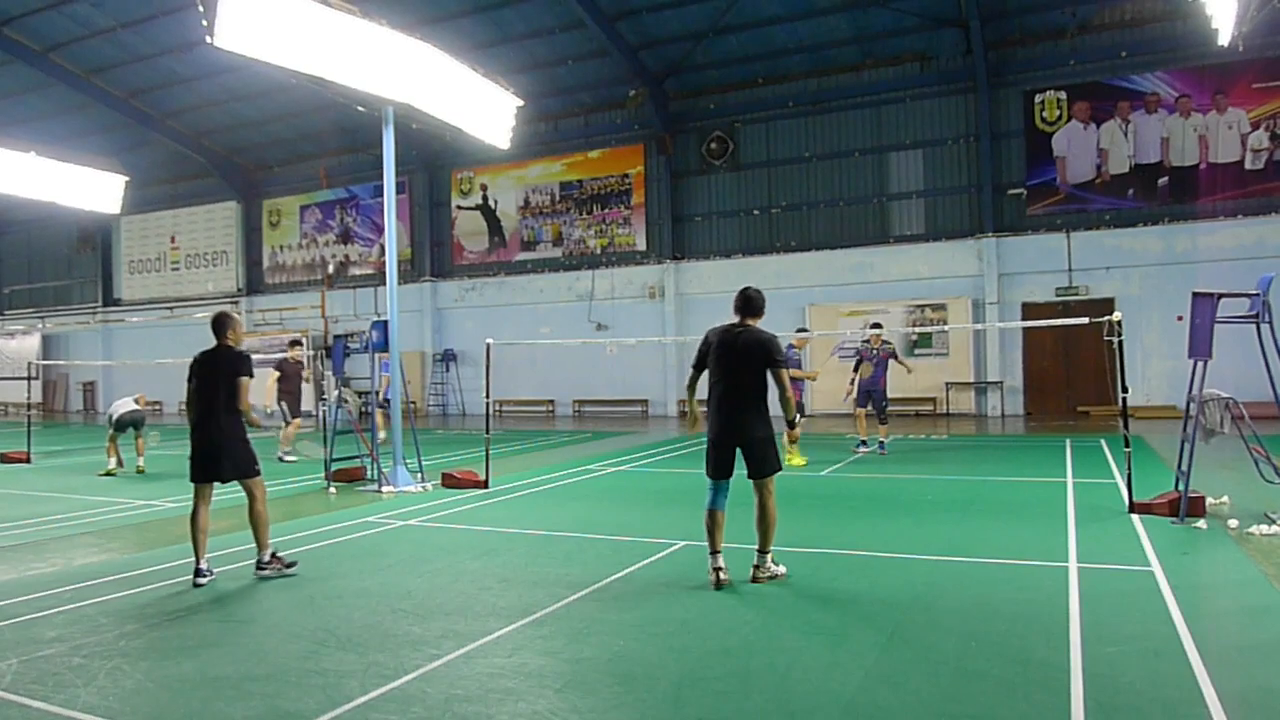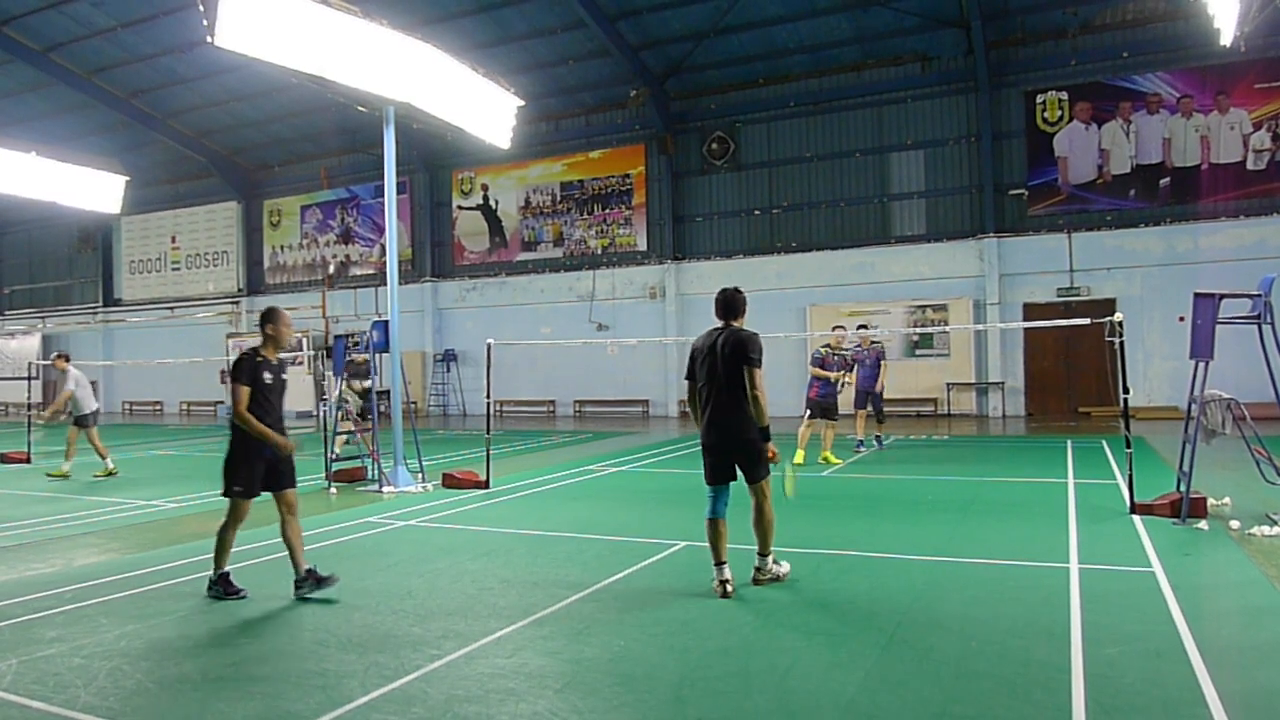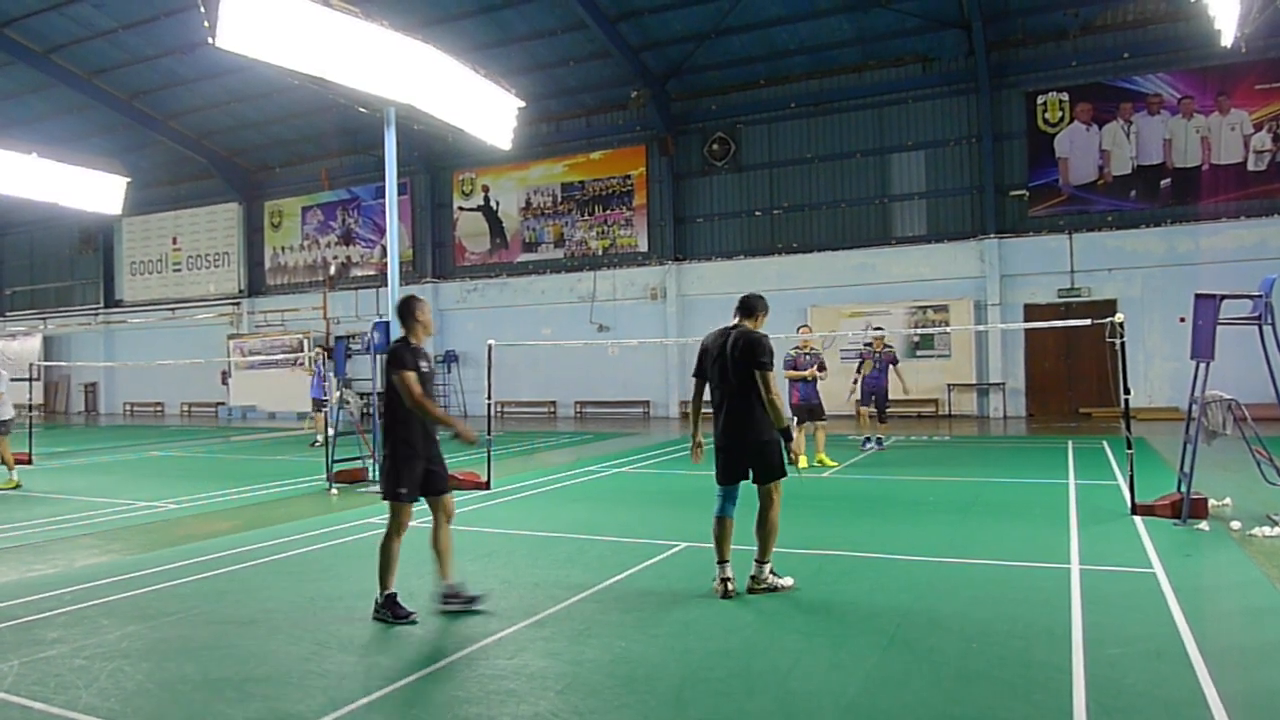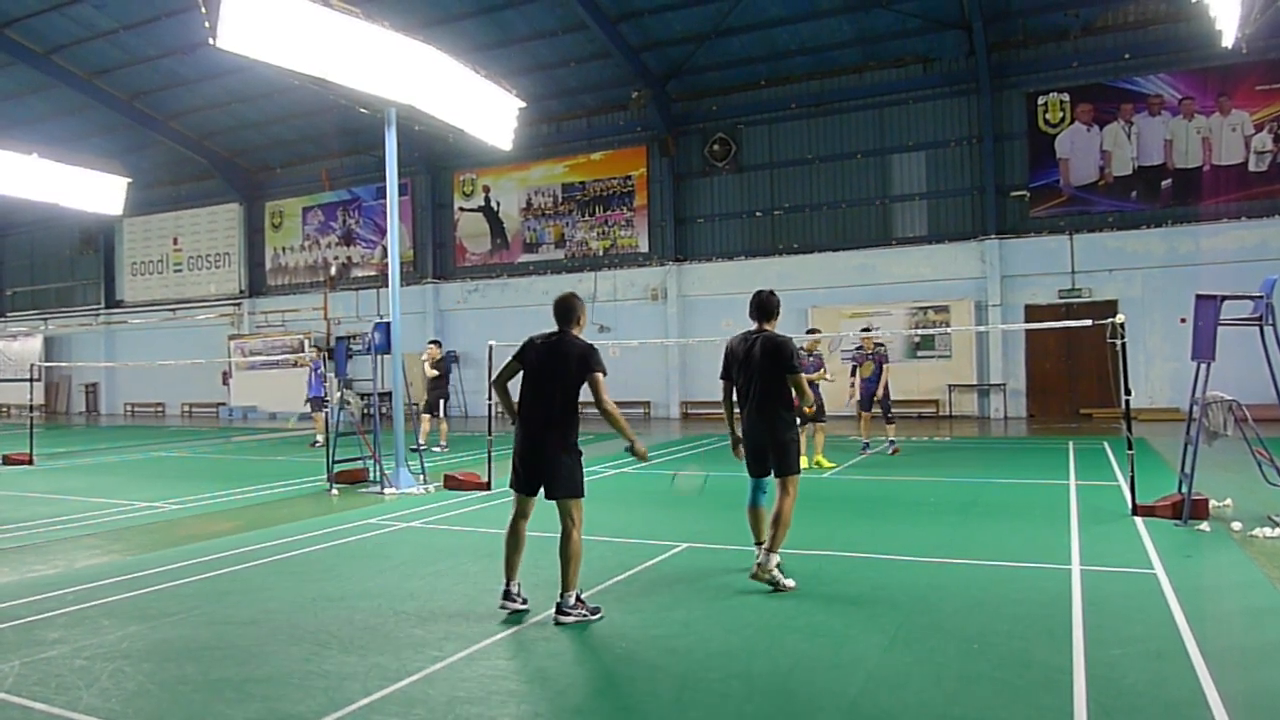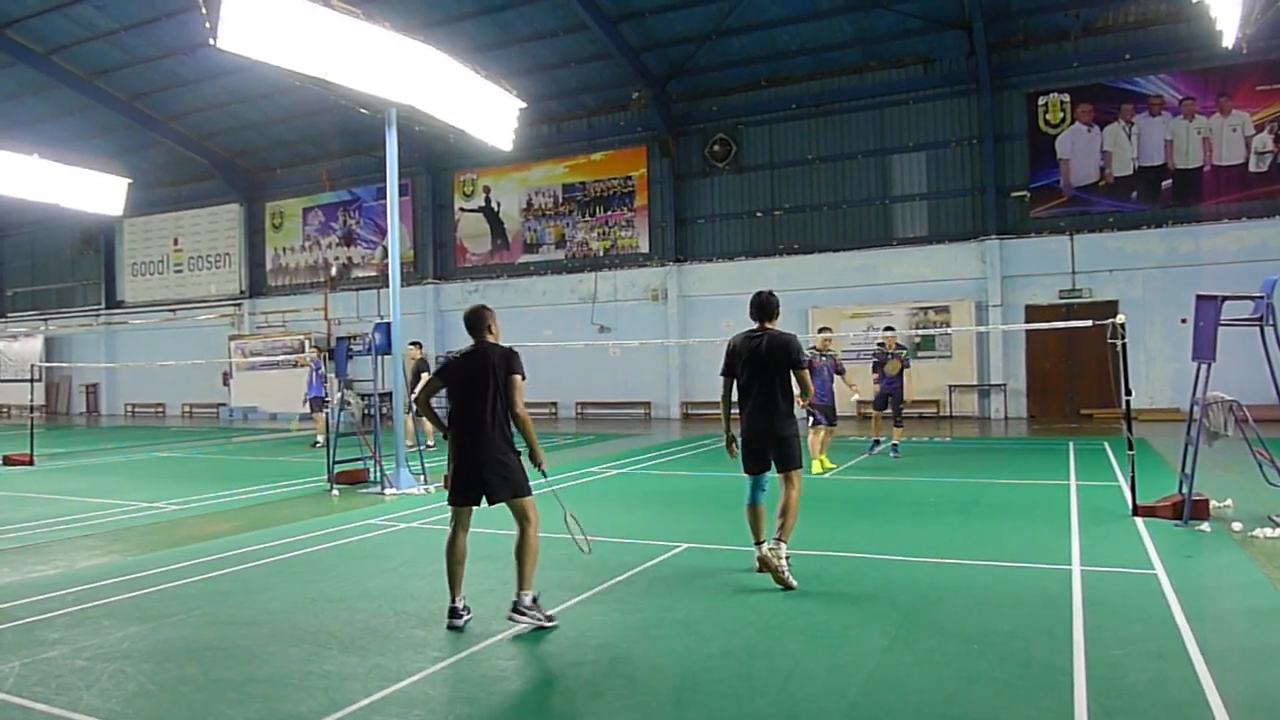
dt=1s
person 1, frame 1
left shoulder: (199, 361)
right shoulder: (240, 359)
left elbow: (190, 404)
right elbow: (242, 404)
right wrist: (253, 420)
left hip: (202, 437)
right hip: (230, 436)
left knee: (201, 501)
right knee: (257, 494)
left ankle: (201, 567)
right ankle: (265, 559)
person 1, frame 2
left shoulder: (279, 365)
right shoulder: (246, 363)
right elbow: (239, 413)
right wrist: (274, 439)
left hip: (276, 450)
right hip: (249, 452)
left knee: (289, 509)
right knee: (237, 515)
left ankle: (303, 576)
right ankle: (218, 579)
person 1, frame 3
left shoulder: (420, 353)
right shoulder: (400, 352)
right elbow: (415, 400)
right wrist: (456, 425)
left hip: (427, 448)
right hip: (404, 451)
left knee: (444, 513)
right knee: (399, 524)
left ankle: (449, 590)
right ankle: (385, 600)
person 1, frame 4
left shoulder: (533, 344)
right shoulder: (585, 352)
left elbow: (498, 382)
right elbow: (605, 405)
right wrist: (633, 441)
left hip: (525, 442)
right hip: (559, 446)
left knee: (520, 515)
right knee: (572, 524)
left ankle: (511, 590)
right ankle: (568, 602)
person 1, frame 5
left shoulder: (455, 362)
right shoulder: (507, 356)
left elbow: (421, 399)
right elbow: (517, 409)
left wrist: (446, 431)
right wrist: (535, 447)
left hip: (461, 453)
right hip: (497, 451)
left knee: (459, 528)
right knee: (529, 521)
left ankle: (457, 606)
right ankle: (524, 601)
person 2, frame 1
left shoulder: (713, 336)
right shoulder: (767, 341)
left elbow: (691, 382)
right elbow: (785, 391)
left wrist: (692, 408)
right wrist: (792, 425)
left hip: (719, 428)
right hip: (756, 428)
left knee: (717, 492)
right knee: (765, 493)
left ankle: (717, 566)
right ankle: (763, 564)
person 2, frame 2
left shoulder: (699, 343)
right shoulder: (747, 339)
left elbow: (691, 395)
right elbow: (755, 392)
right wrist: (766, 437)
left hip: (711, 434)
right hip: (744, 432)
left knee: (716, 500)
right knee: (761, 495)
left ankle: (722, 575)
right ankle: (765, 565)
person 2, frame 3
left shoulder: (710, 341)
right shoulder: (757, 341)
left elbow: (697, 394)
right elbow: (769, 395)
left wrist: (696, 434)
right wrist: (788, 436)
left hip: (726, 435)
right hip: (760, 434)
left knee: (725, 499)
right knee: (769, 499)
left ankle: (723, 575)
right ankle: (761, 575)
person 2, frame 4
left shoulder: (734, 345)
right shoulder: (782, 344)
left elbow: (726, 396)
right elbow: (803, 393)
left wrist: (733, 432)
right wrist: (807, 403)
left hip: (751, 430)
right hip: (781, 429)
left knee: (757, 488)
right knee: (786, 492)
left ankle: (763, 552)
right ankle: (767, 562)
person 2, frame 5
left shoulder: (735, 344)
right shoulder: (787, 341)
left elbow: (726, 393)
right elbow: (807, 389)
left wrist: (727, 430)
right wrist: (804, 398)
left hip: (750, 428)
right hip: (781, 425)
left knee: (755, 486)
right knee: (791, 485)
left ankle: (761, 551)
right ankle: (777, 549)
